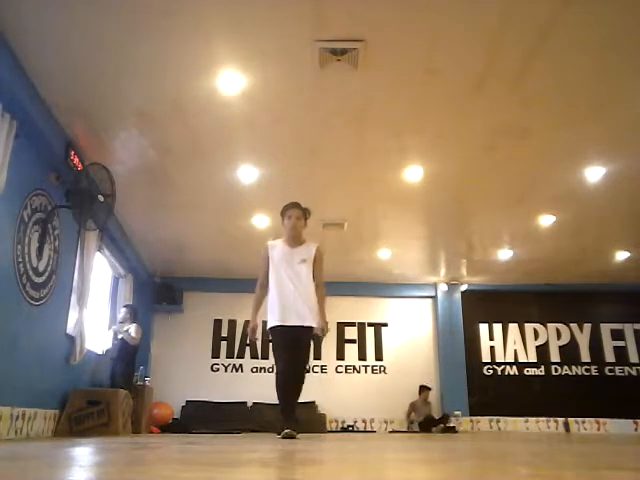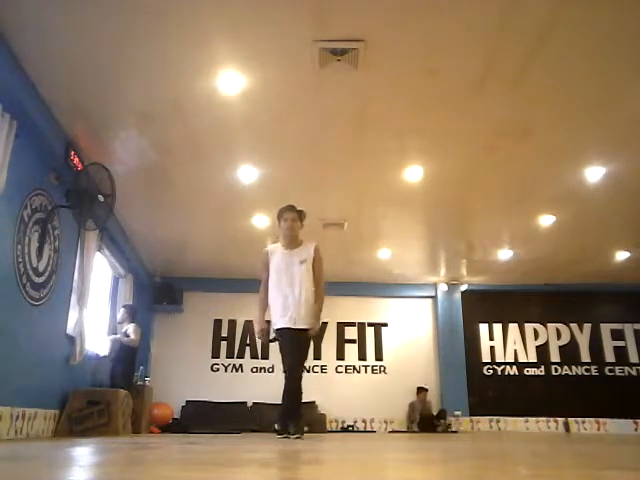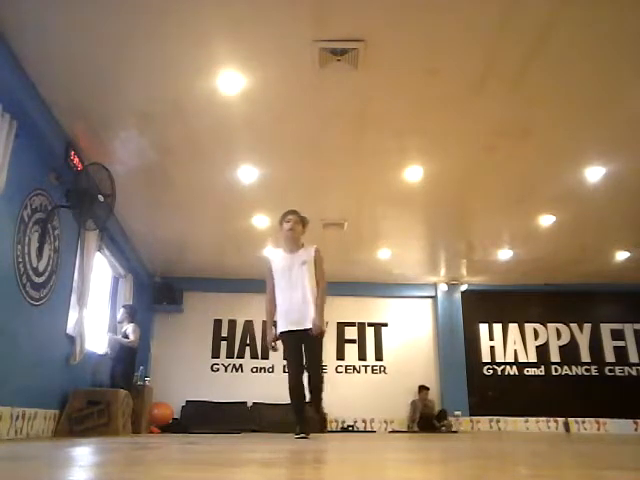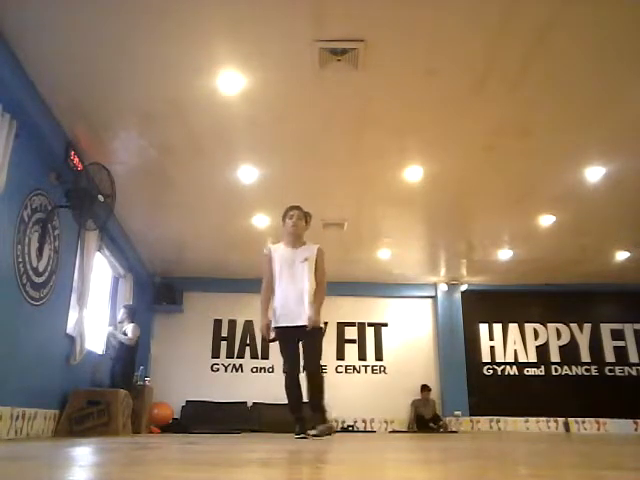
dt=0.4s
person 1, frame 1
left shoulder: (314, 250)
right shoulder: (271, 249)
left elbow: (319, 285)
right elbow: (261, 284)
left wrist: (322, 317)
right wrist: (253, 316)
left hip: (305, 318)
right hip: (278, 318)
left knee: (298, 369)
right knee: (283, 368)
left ankle: (288, 417)
right ankle: (287, 420)
person 1, frame 2
left shoulder: (312, 250)
right shoulder: (270, 253)
left elbow: (319, 287)
right elbow: (264, 287)
left wrist: (316, 317)
right wrist: (261, 318)
left hip: (305, 321)
right hip: (282, 320)
left knee: (296, 370)
right knee: (292, 369)
left ankle: (284, 420)
right ankle: (295, 421)
person 1, frame 3
left shoulder: (313, 253)
right shoulder: (273, 257)
left elbow: (321, 286)
right elbow: (271, 295)
left wrist: (319, 315)
right wrist: (269, 328)
left hip: (310, 321)
right hip: (287, 324)
left knee: (315, 369)
right knee: (294, 373)
left ankle: (317, 407)
right ankle: (301, 422)
person 1, frame 4
left shoulder: (315, 251)
right shoulder: (272, 252)
left elbow: (321, 285)
right elbow: (267, 285)
left wrist: (315, 311)
right wrist: (264, 315)
left hip: (309, 318)
right hip: (283, 320)
left knee: (312, 366)
right knee: (291, 371)
left ankle: (319, 418)
right ankle: (299, 422)
